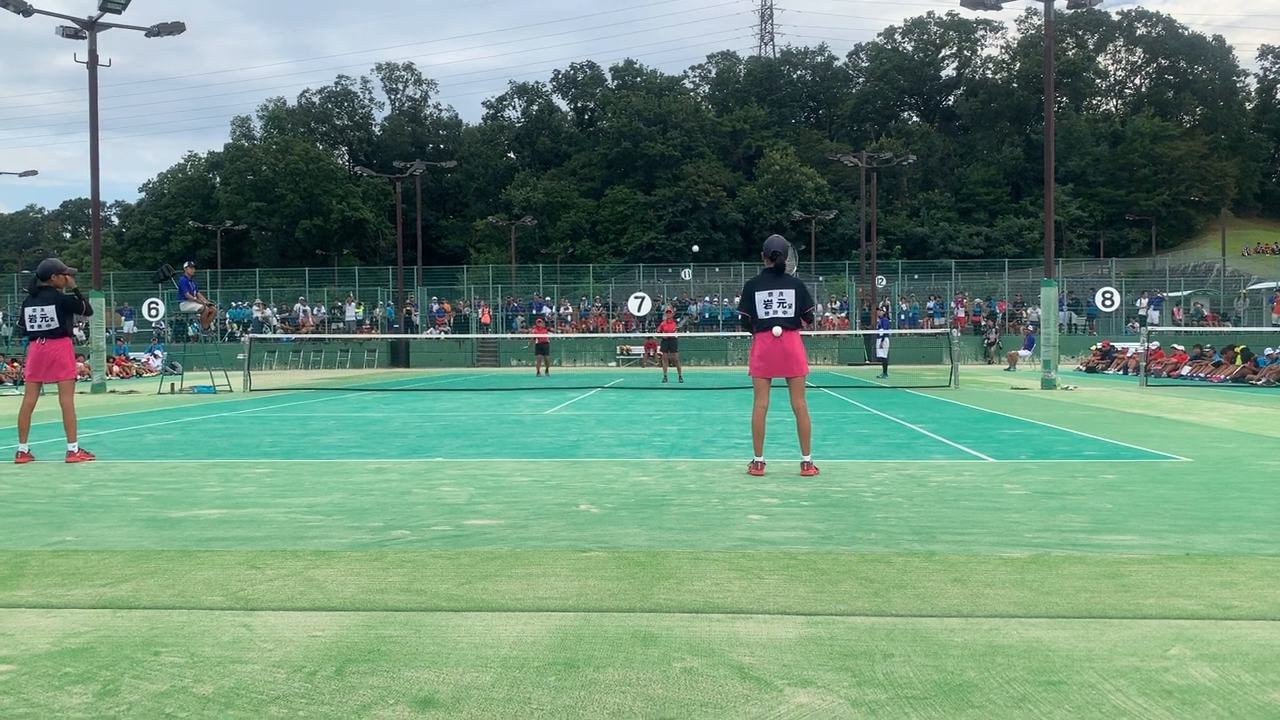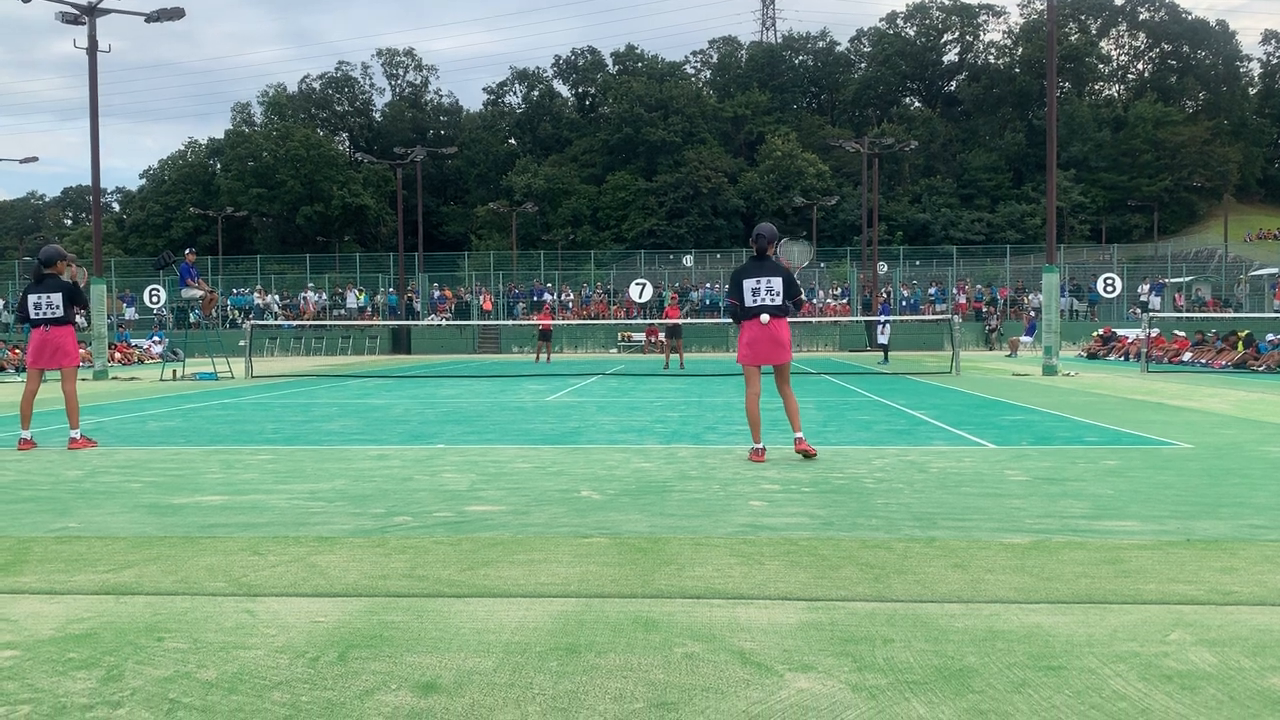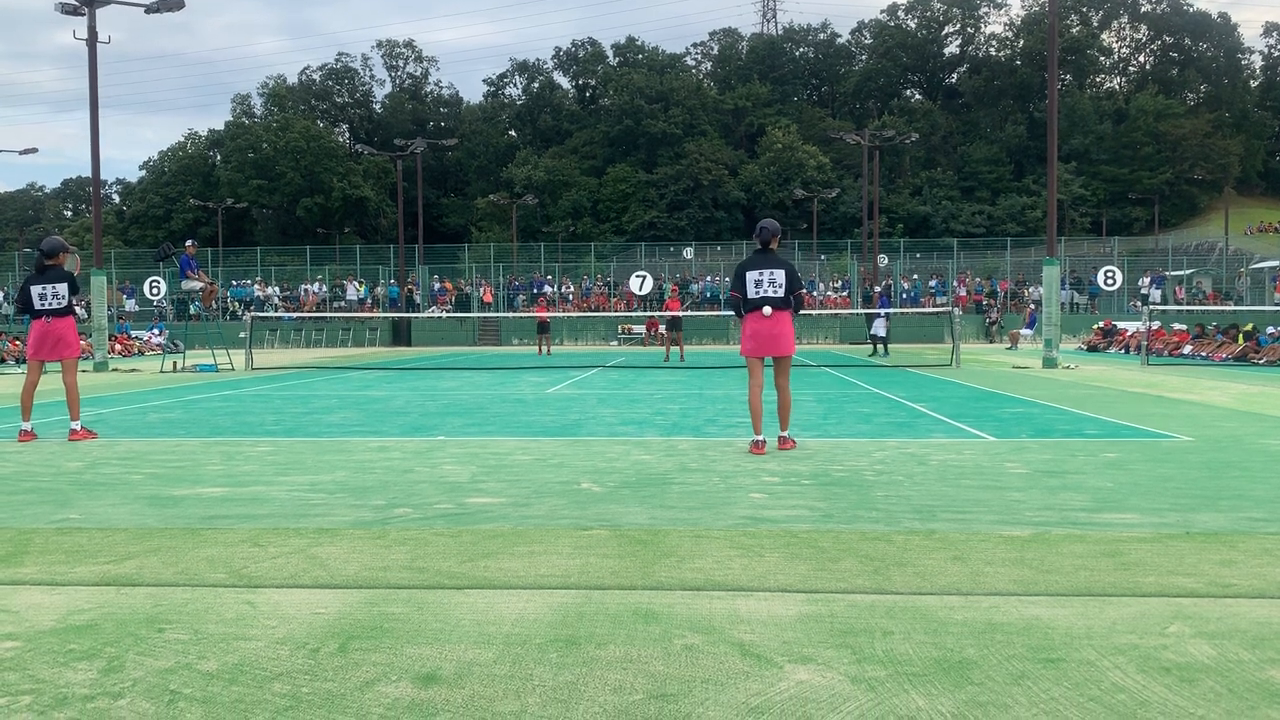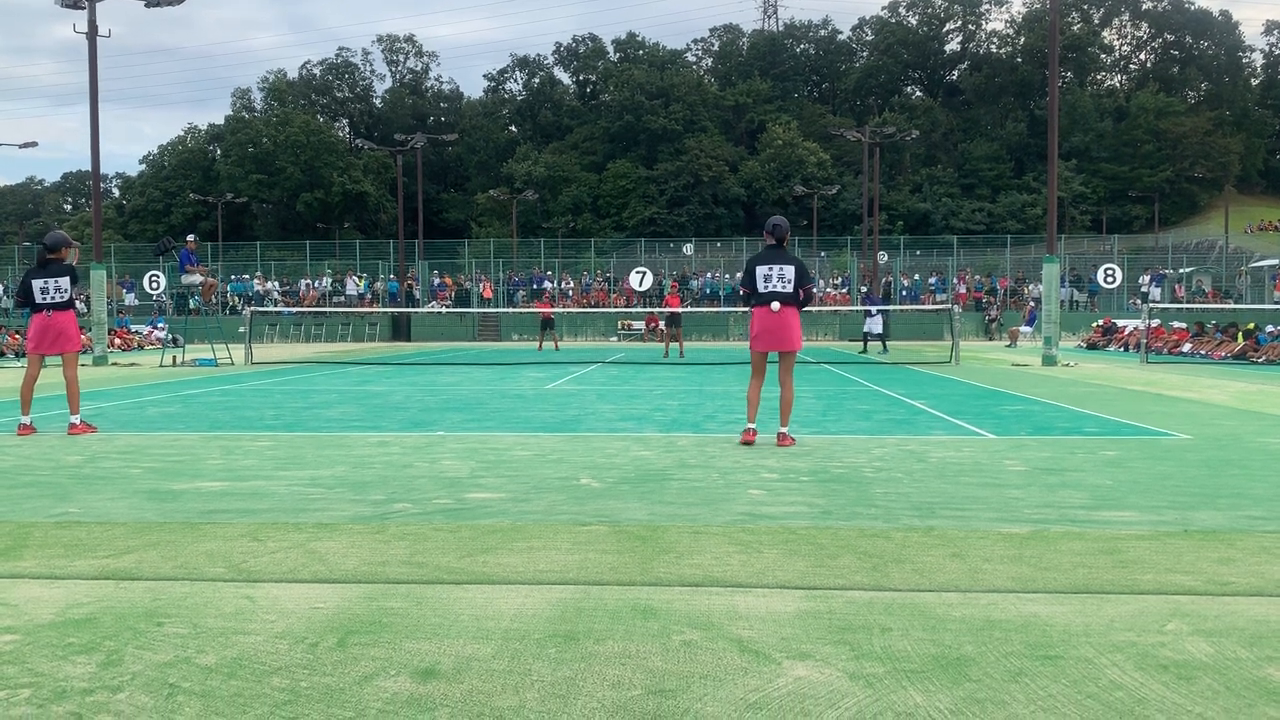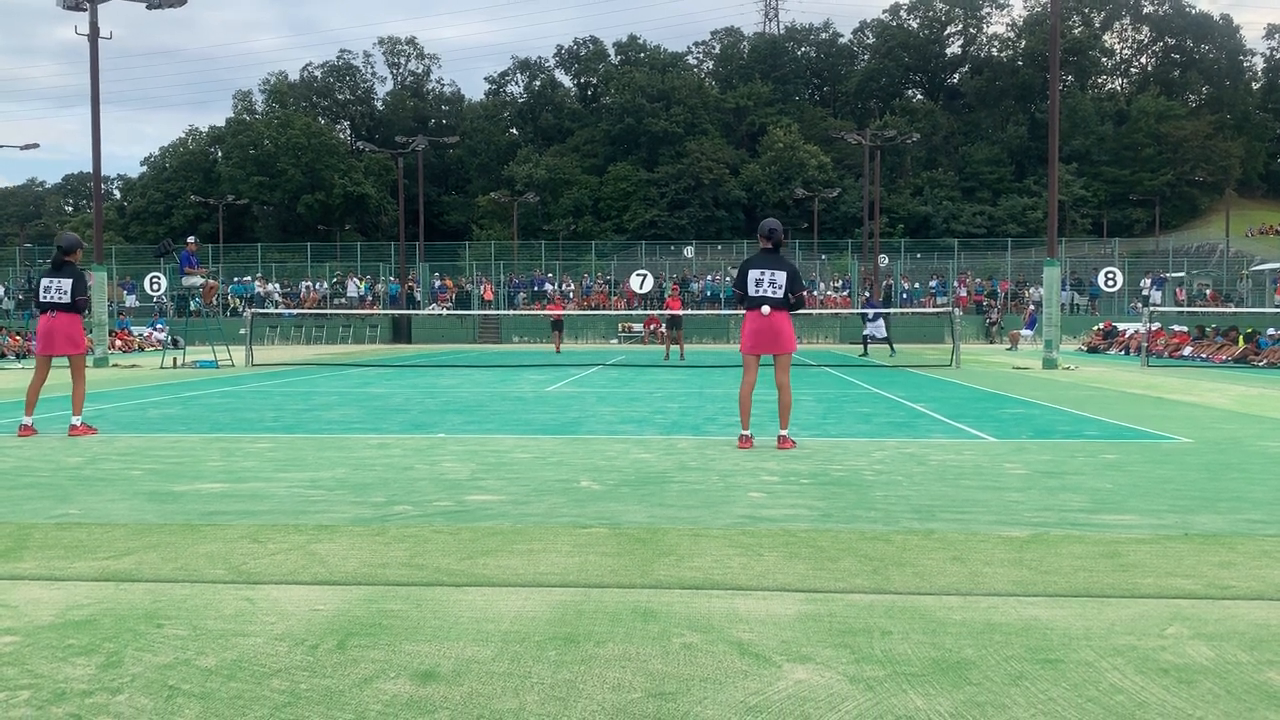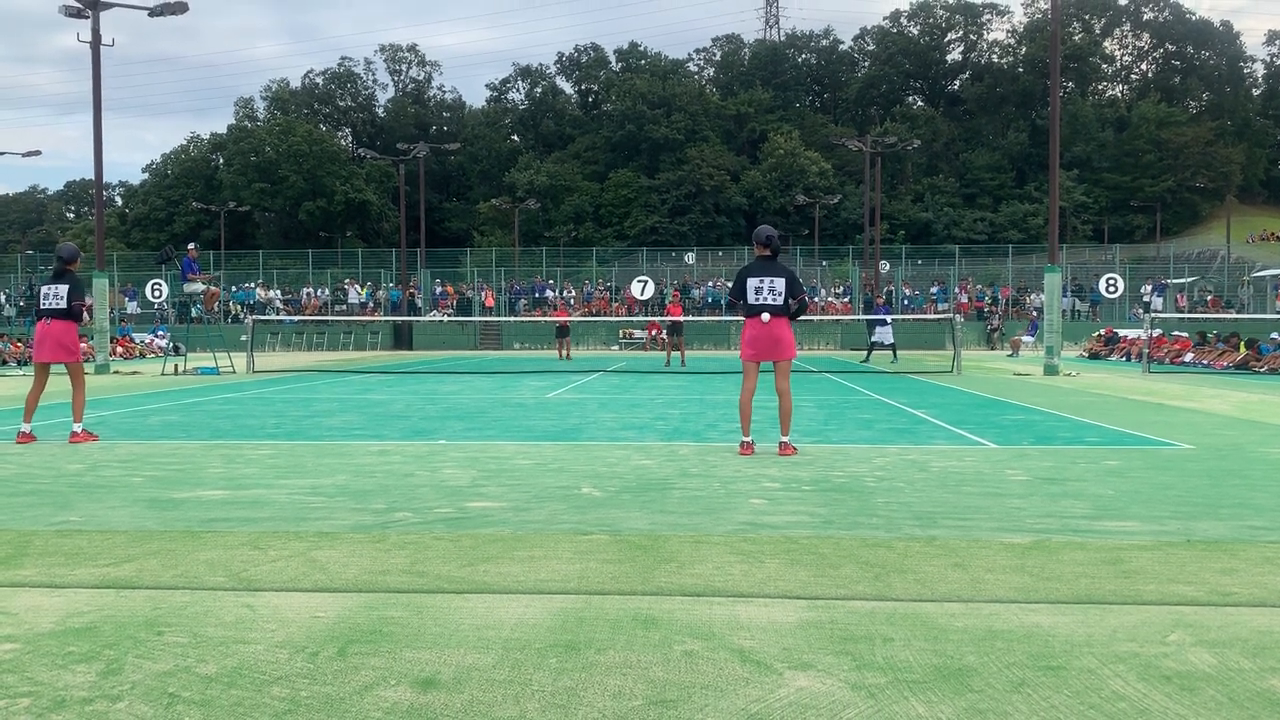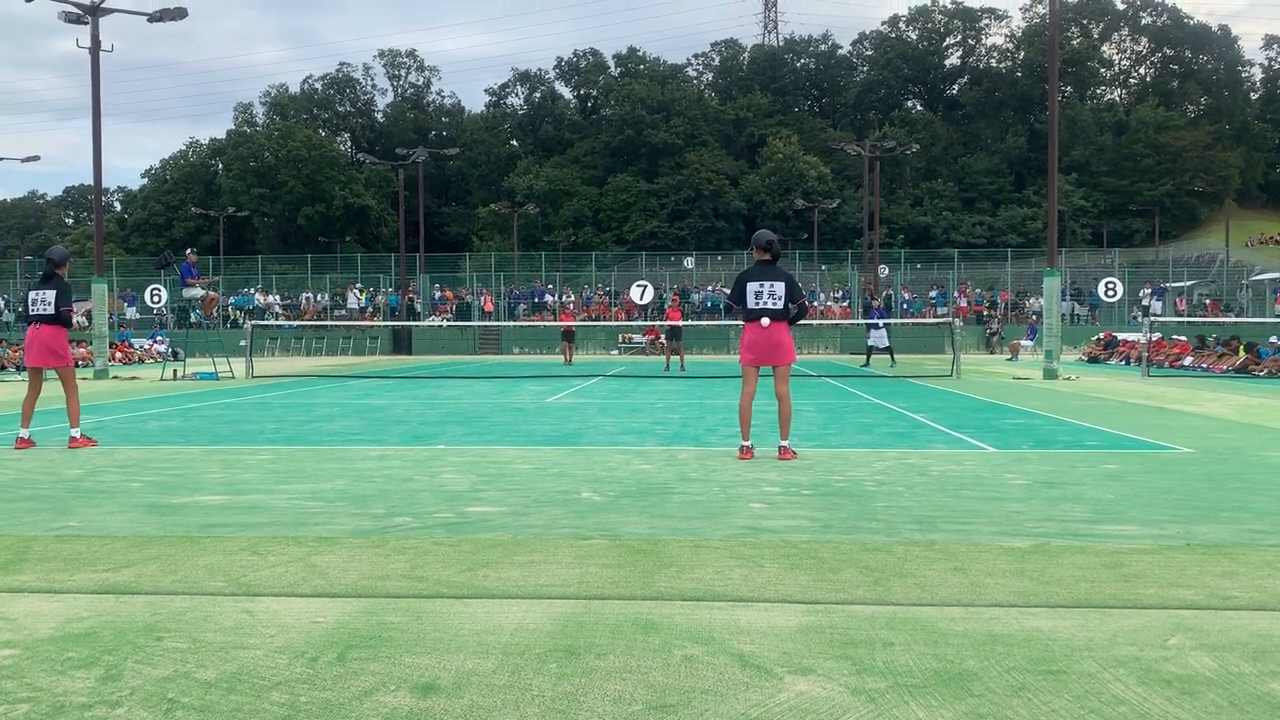
dt=0.5s
person 1, frame 1
left shoulder: (752, 285)
right shoulder: (796, 284)
left elbow: (745, 322)
right elbow: (809, 318)
left hip: (763, 344)
right hip: (791, 344)
left knee: (760, 405)
right knee: (799, 405)
left ankle: (758, 461)
right ankle: (806, 462)
person 1, frame 2
left shoulder: (740, 273)
right shoulder: (782, 271)
left elbow: (733, 309)
right elbow: (798, 305)
left wrist: (740, 323)
left hip: (751, 332)
right hip: (778, 331)
left knee: (753, 392)
right knee: (785, 389)
left ankle: (758, 448)
right ankle: (800, 439)
person 1, frame 3
left shoulder: (744, 266)
right shoulder: (786, 266)
left elbow: (735, 302)
right elbow: (799, 301)
left wrist: (741, 316)
right wrist: (791, 311)
left hip: (754, 324)
right hip: (780, 324)
left knee: (755, 384)
right knee: (782, 384)
left ankle: (758, 440)
right ankle: (784, 436)
person 1, frame 4
left shoulder: (754, 261)
right shoulder: (796, 262)
left elbow: (745, 297)
right elbow: (809, 295)
left hip: (762, 319)
right hip: (788, 320)
left knee: (756, 378)
right knee: (786, 380)
left ankle: (750, 428)
right ankle: (783, 433)
person 1, frame 5
left shoulder: (748, 264)
right shoulder: (788, 267)
left elbow: (738, 298)
right elbow: (800, 302)
left hip: (753, 323)
right hip: (780, 324)
left knee: (748, 381)
right knee: (783, 382)
left ankle: (745, 435)
right ankle: (783, 435)
person 1, frame 6
left shoulder: (746, 271)
right shoulder: (786, 272)
left elbow: (733, 303)
right elbow: (803, 304)
right wrist: (788, 317)
left hip: (753, 330)
right hip: (780, 330)
left knee: (748, 387)
right knee: (783, 388)
left ankle: (746, 441)
right ankle: (785, 442)
person 1, frame 7
left shoulder: (745, 276)
right shoulder: (786, 277)
left elbow: (731, 307)
right elbow: (803, 308)
right wrist: (788, 322)
left hip: (753, 335)
right hip: (780, 335)
left knee: (748, 391)
right knee: (783, 392)
left ankle: (745, 445)
right ankle: (784, 446)
person 2, frame 1
left shoulder: (28, 300)
right shoulder: (61, 298)
left elbow: (23, 329)
right elbow: (88, 311)
right wrist: (74, 289)
left hip: (36, 348)
right hip: (59, 348)
left knee: (28, 401)
right knee: (66, 400)
left ankle: (22, 450)
right ankle: (73, 450)
person 2, frame 2
left shoulder: (30, 289)
right shoulder: (64, 286)
left elbow: (21, 317)
right elbow: (84, 305)
right wrist: (74, 281)
left hip: (38, 336)
right hip: (62, 335)
left knee: (31, 388)
right knee: (69, 387)
left ankle: (25, 437)
right ankle: (75, 437)
person 2, frame 3
left shoulder: (31, 280)
right shoulder: (66, 276)
left elbow: (21, 308)
left hip: (39, 328)
right hip: (63, 326)
left knee: (31, 379)
right knee: (70, 379)
left ankle: (25, 428)
right ankle: (76, 428)
person 2, frame 4
left shoulder: (31, 273)
right shoulder: (68, 269)
left elbow: (21, 302)
left hip: (39, 321)
right hip: (64, 320)
left knee: (31, 373)
right knee: (70, 374)
left ankle: (25, 422)
right ankle: (75, 422)
person 2, frame 5
left shoulder: (46, 274)
right shoulder: (77, 274)
left elbow: (37, 302)
right elbow: (81, 305)
right wrist: (83, 308)
left hip: (46, 322)
right hip: (69, 323)
left knee: (39, 376)
right knee: (78, 377)
left ankle: (26, 423)
right ankle: (76, 424)
person 2, frame 6
left shoulder: (46, 282)
right shoulder: (74, 281)
left elbow: (39, 311)
right elbow: (76, 310)
right wrist: (81, 320)
left hip: (43, 329)
right hip: (65, 331)
left knee: (38, 384)
right knee: (78, 384)
left ankle: (25, 431)
right ankle: (77, 431)
person 2, frame 7
left shoulder: (34, 286)
right shoulder: (62, 285)
left elbow: (29, 316)
right elbow: (64, 316)
right wrist: (71, 324)
left hip: (33, 335)
right hip: (54, 336)
left knee: (33, 390)
right knee: (71, 389)
left ankle: (23, 436)
right ankle: (75, 436)
